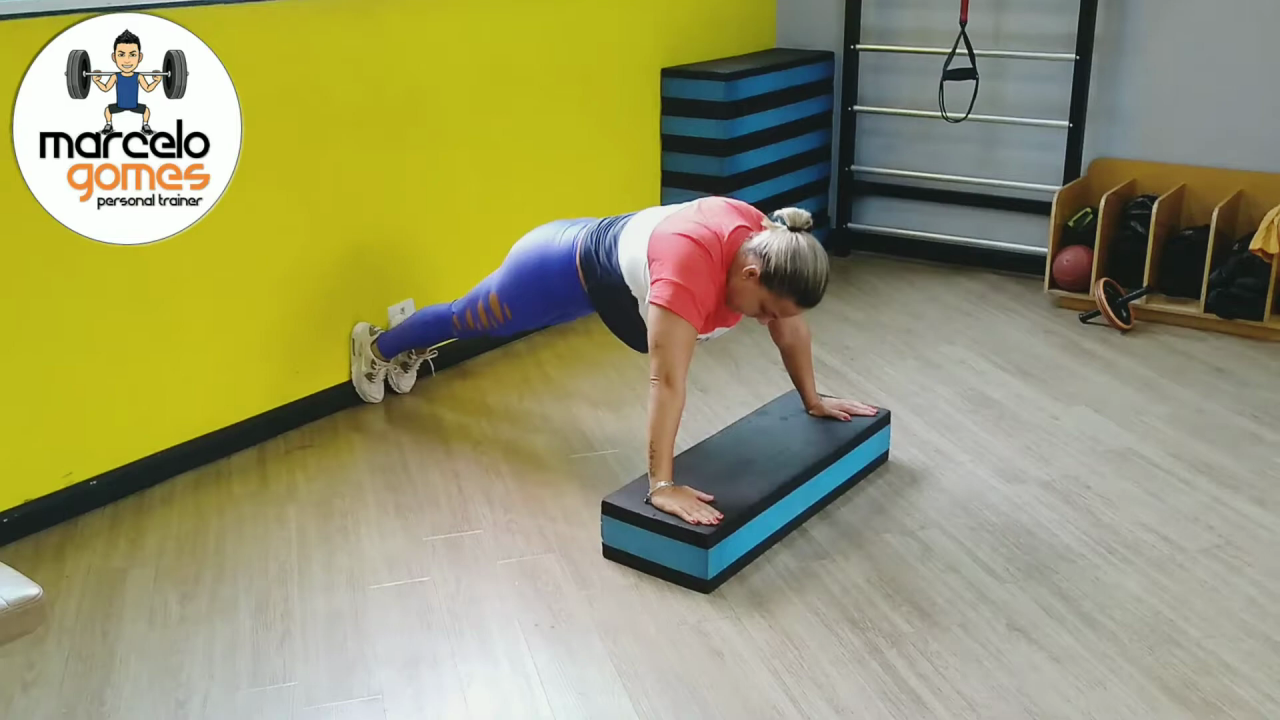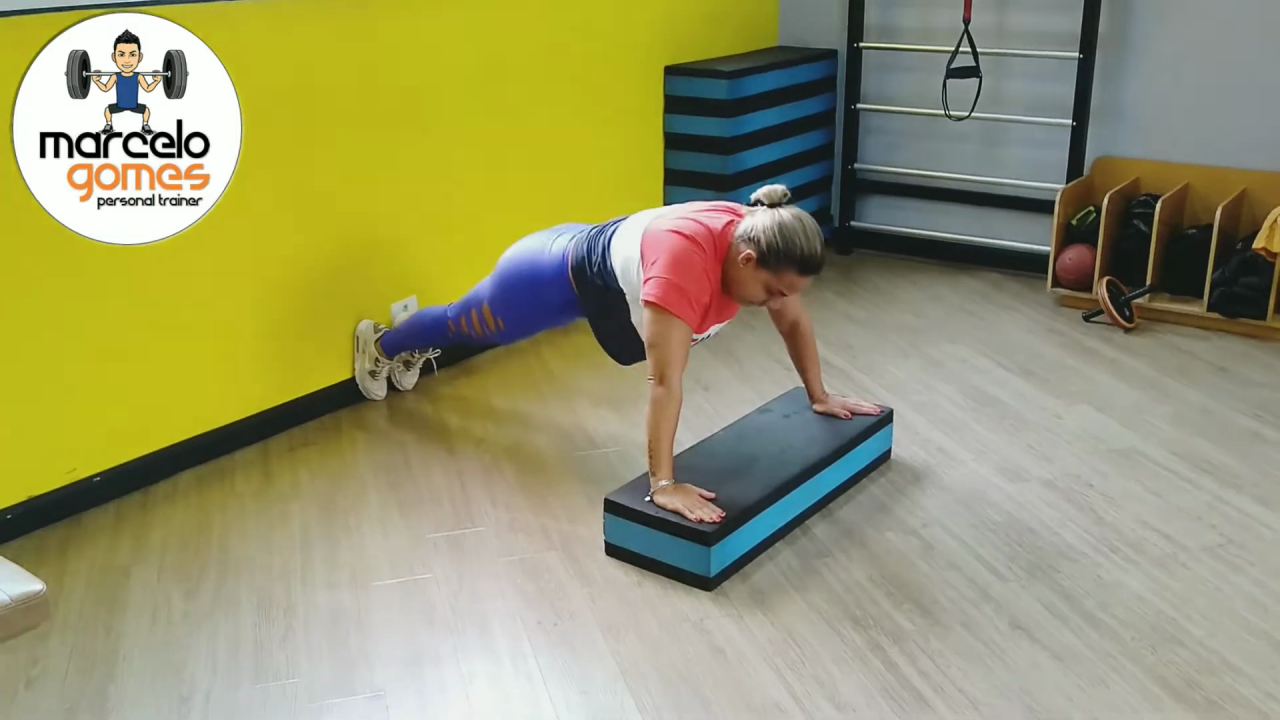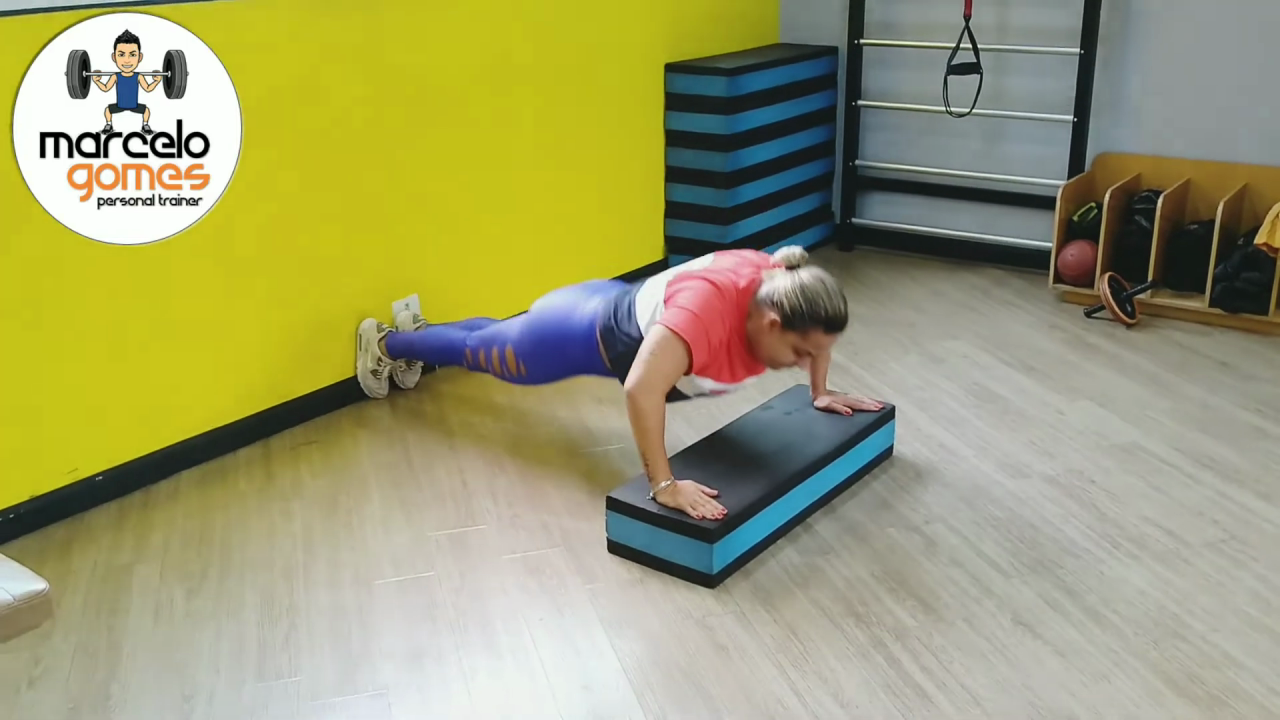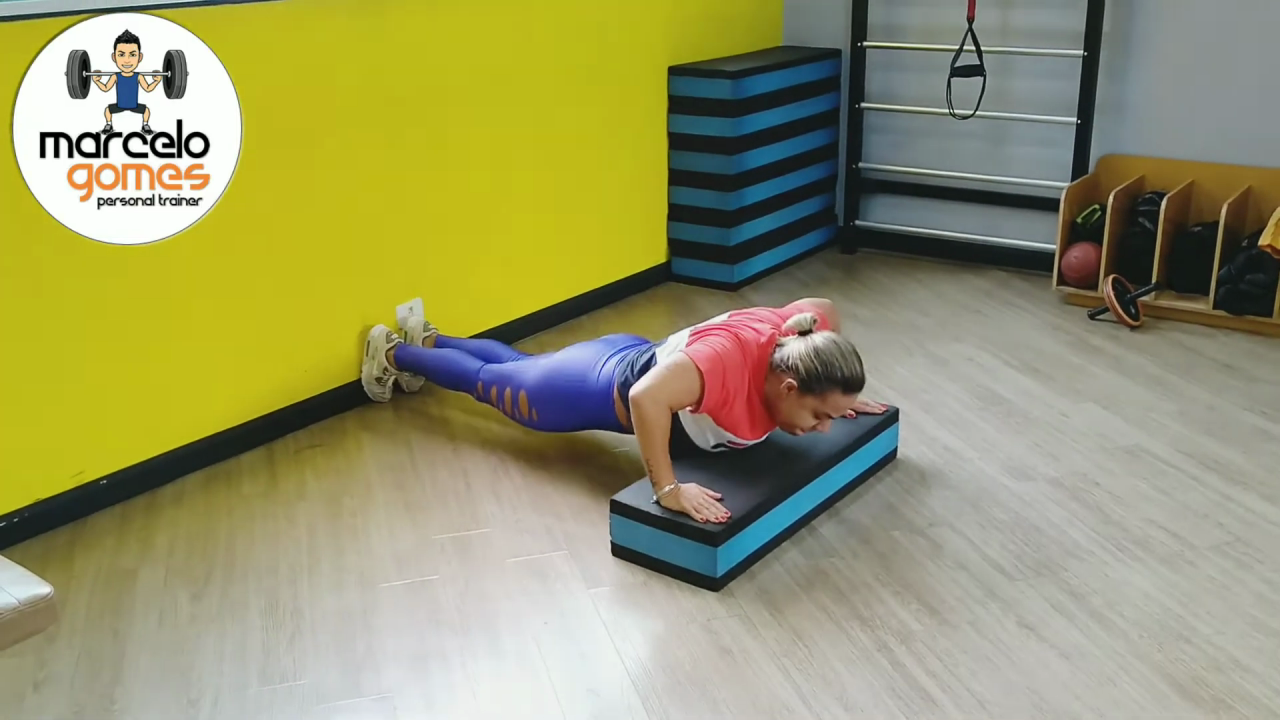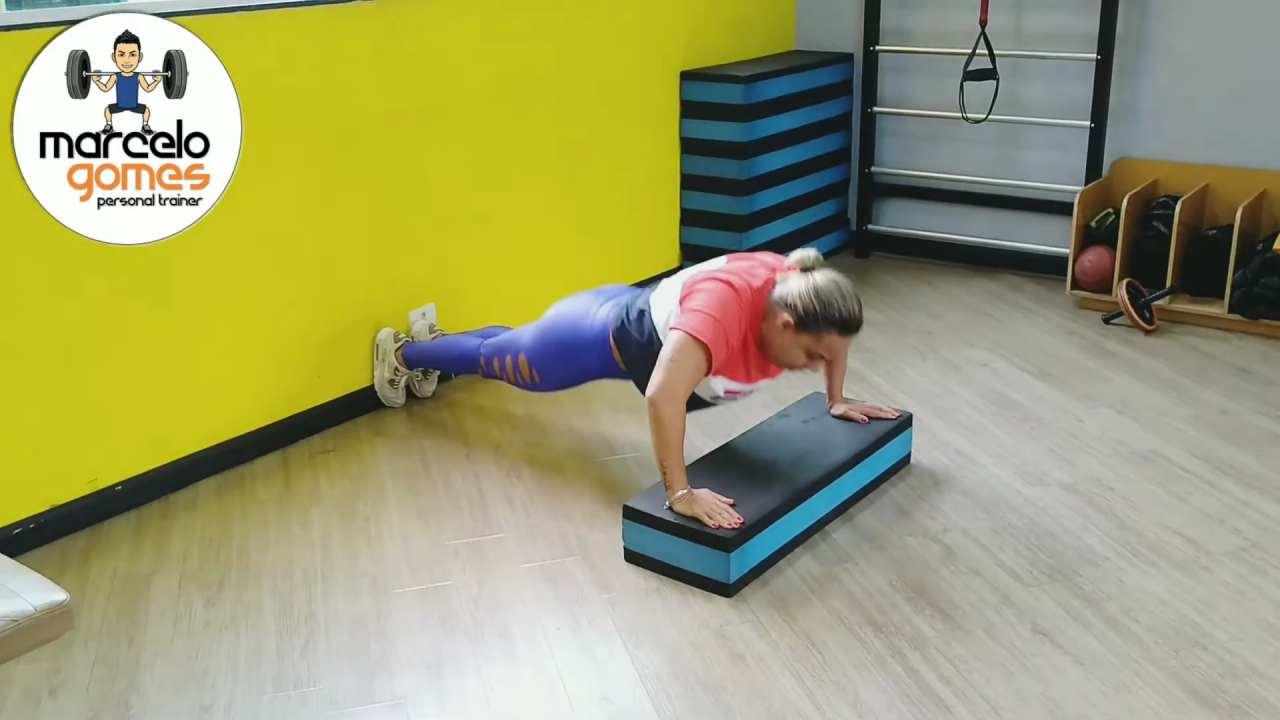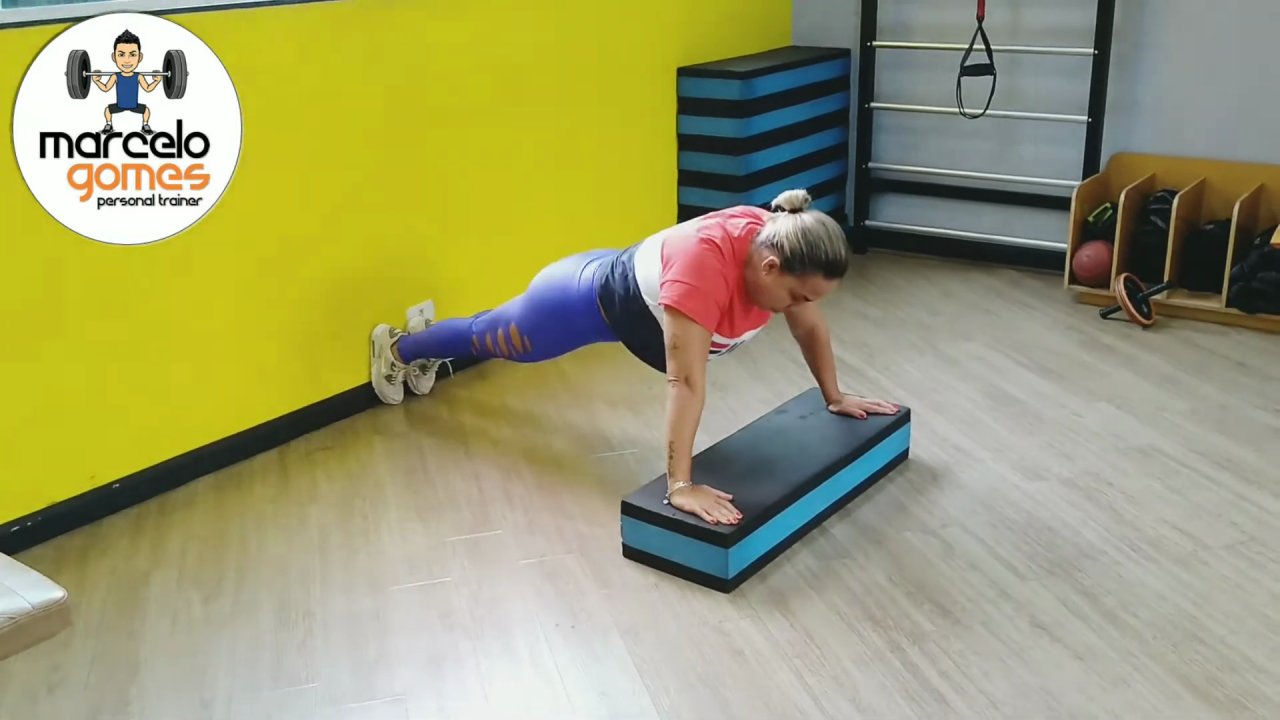
dt=0.5s
person 1, frame 1
left shoulder: (772, 249)
right shoulder: (692, 260)
left elbow: (792, 331)
right elbow: (666, 380)
left wrist: (813, 401)
right wrist: (662, 486)
left hip: (601, 271)
right hip: (562, 267)
left knee: (472, 324)
right knee: (465, 321)
left ankle: (412, 352)
right ankle: (378, 346)
person 1, frame 2
left shoulder: (764, 242)
right shoulder: (686, 258)
left elbow: (794, 321)
right elbow: (665, 381)
left wrist: (819, 396)
right wrist: (664, 485)
left hip: (596, 271)
right hip: (556, 273)
left knee: (469, 327)
right knee: (462, 325)
left ankle: (413, 350)
right ankle: (381, 344)
person 1, frame 3
left shoulder: (784, 290)
right shoulder: (710, 305)
left elbow: (815, 329)
right elbow: (641, 390)
left wrist: (822, 391)
right wrist: (664, 486)
left hip: (621, 313)
right hip: (585, 332)
left knee: (490, 340)
right knee: (477, 351)
left ankle: (418, 327)
right ankle: (386, 342)
person 1, frame 4
left shoulder: (798, 341)
right shoulder: (732, 360)
left elbow: (824, 307)
right elbow: (645, 397)
left wrist: (835, 404)
right wrist: (669, 489)
left hip: (637, 358)
right hip: (605, 389)
left knee: (520, 362)
right knee: (487, 384)
left ankle: (427, 338)
right ankle: (393, 352)
person 1, frame 5
left shoulder: (799, 292)
right shoulder: (724, 306)
left elbow: (832, 335)
right elbow: (662, 398)
left wrist: (837, 400)
right wrist: (680, 493)
left hip: (640, 318)
right hip: (601, 336)
left knee: (512, 343)
right knee: (496, 359)
left ankle: (433, 337)
right ankle: (403, 352)
person 1, frame 6
left shoulder: (785, 244)
right shoulder: (706, 260)
left elbow: (809, 324)
right elbow: (686, 382)
left wrist: (834, 397)
right wrist: (681, 486)
left hip: (627, 297)
right hip: (585, 299)
left knee: (494, 337)
right knee: (486, 339)
left ankle: (425, 340)
right ankle: (398, 348)
